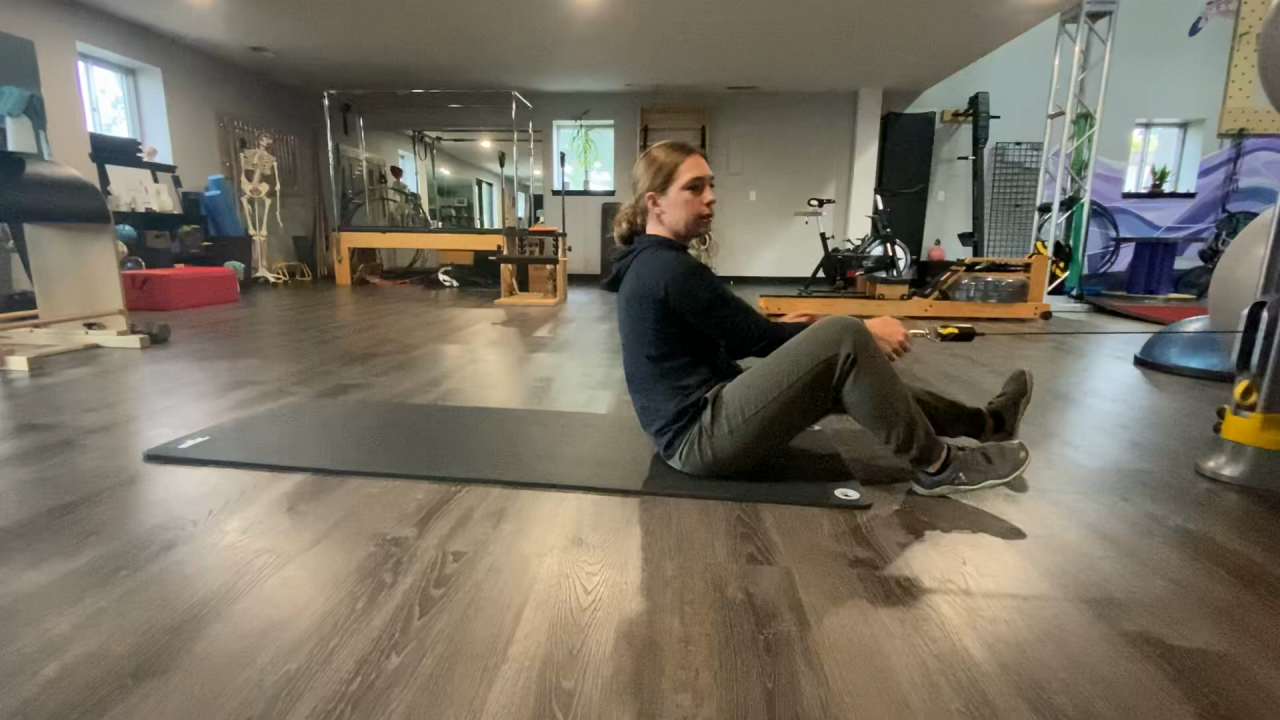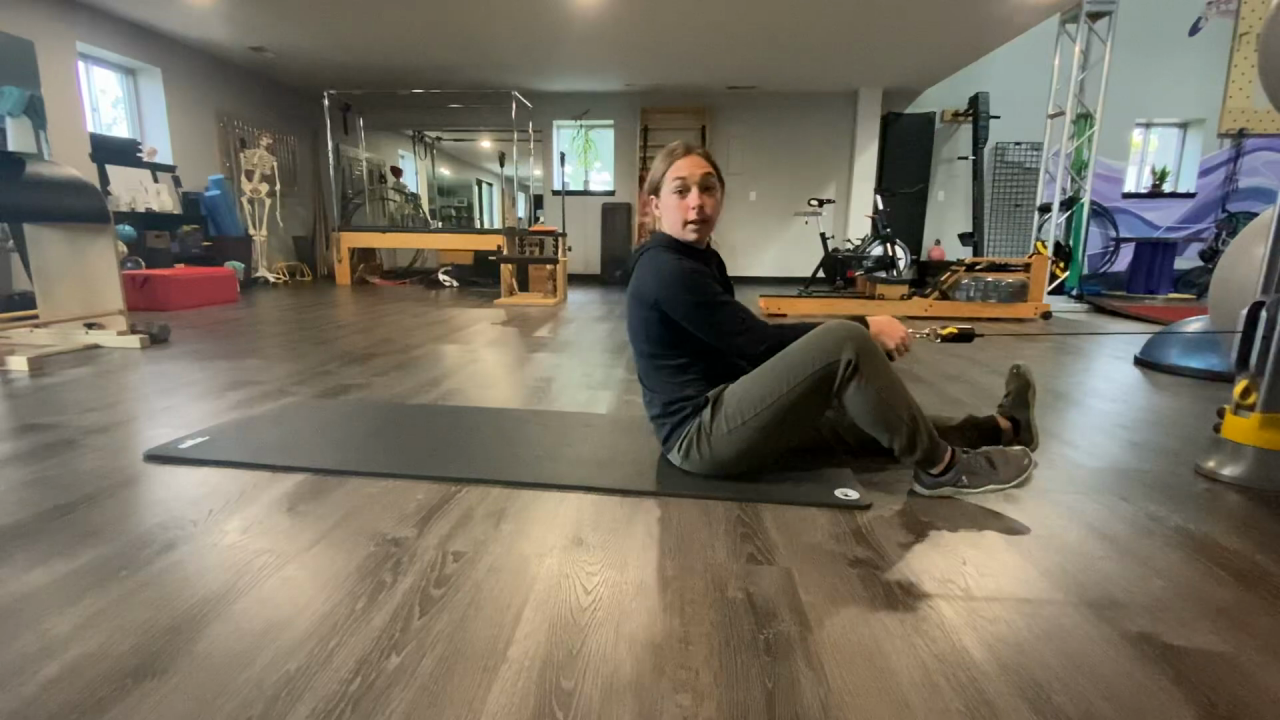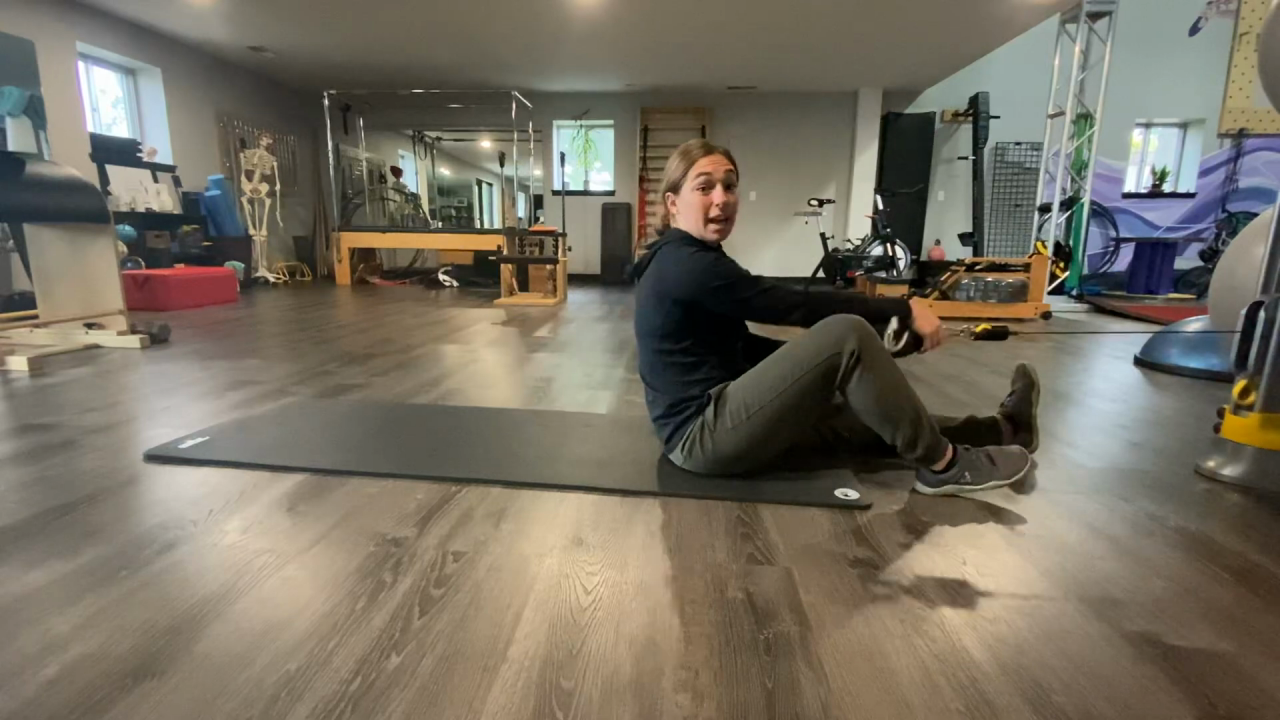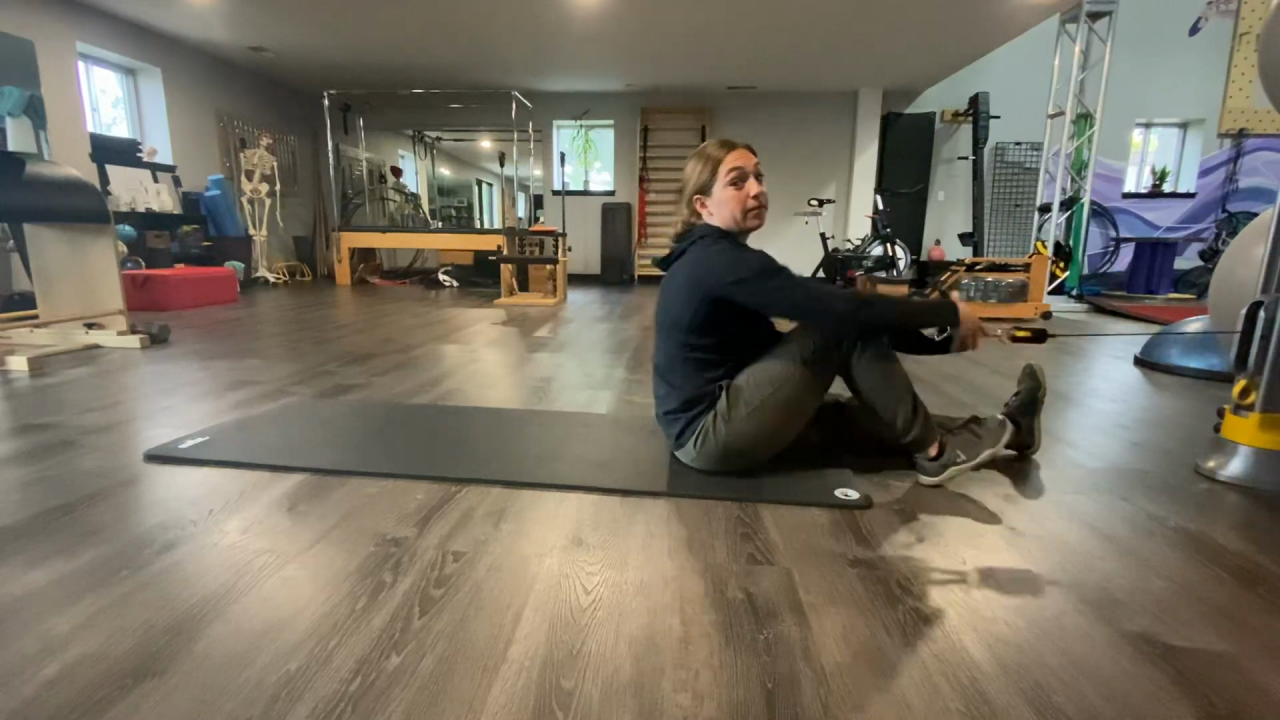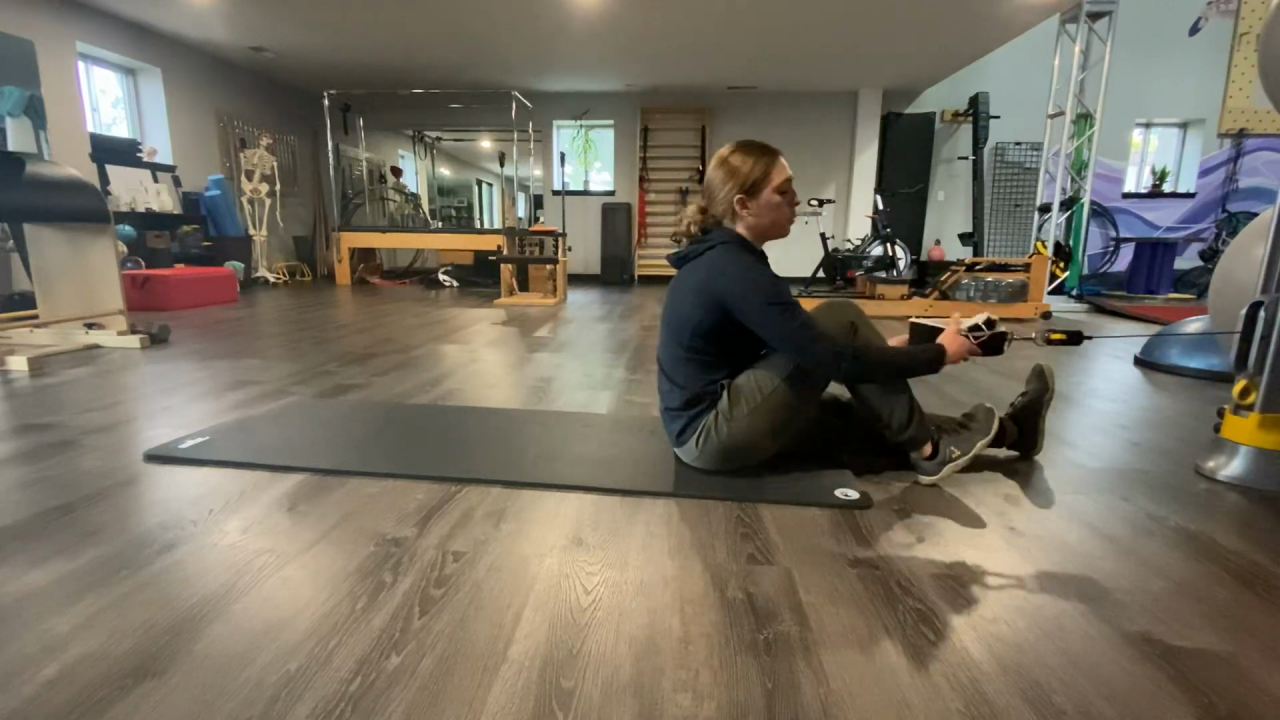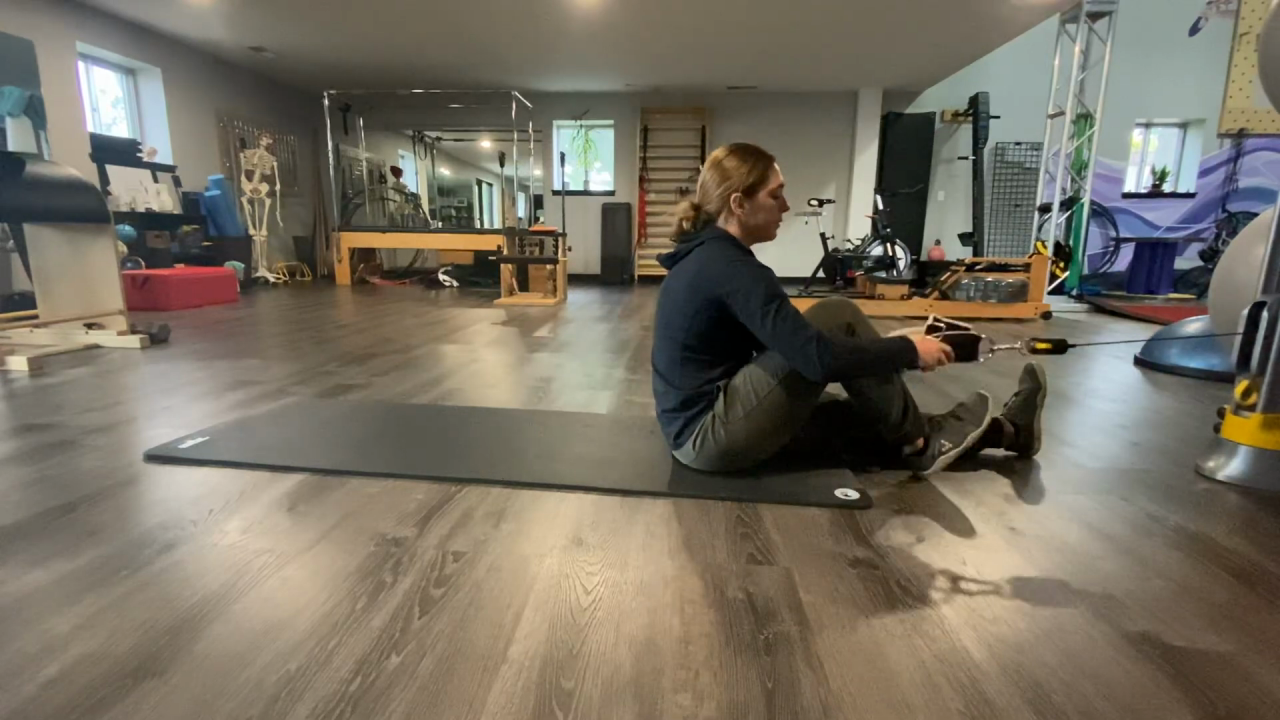
dt=0.4s
person 1, frame 1
left shoulder: (654, 263)
right shoulder: (670, 270)
right elbow: (761, 337)
left wrist: (787, 330)
right wrist: (866, 333)
left hip: (704, 421)
right hip: (701, 441)
left knee: (843, 384)
right knee: (843, 338)
left ankle: (987, 421)
right ankle: (937, 464)
person 1, frame 2
left shoulder: (702, 259)
right shoulder: (668, 273)
left elbow: (739, 345)
right elbow: (758, 339)
right wrist: (865, 328)
left hip: (717, 417)
right hip: (699, 437)
right knee: (845, 342)
left ankle: (1001, 428)
right ankle: (940, 467)
person 1, frame 3
left shoulder: (689, 259)
right shoulder: (692, 267)
left elbow: (739, 345)
right elbow: (797, 305)
left wrist: (813, 359)
right wrist: (902, 311)
left hip: (713, 417)
right hip: (702, 436)
right knee: (846, 334)
left ankle: (998, 429)
right ankle: (942, 464)
person 1, frame 4
left shoulder: (707, 254)
right shoulder: (726, 261)
left elbow: (769, 343)
right elbow: (837, 307)
right wrist: (945, 310)
left hip: (711, 422)
right hip: (713, 436)
left knee: (862, 414)
right knee: (840, 323)
left ankle: (1007, 429)
right ankle: (933, 450)
person 1, frame 5
left shoulder: (718, 255)
right shoulder: (739, 273)
left elbow: (797, 343)
right elbow: (834, 359)
left wrist: (880, 348)
right wrist: (937, 354)
left hip: (706, 422)
right hip: (713, 435)
left knee: (866, 413)
right knee: (841, 318)
left ankle: (1007, 430)
right ankle: (929, 449)
person 1, frame 6
left shoulder: (706, 254)
right shoulder: (730, 267)
left elbow: (790, 342)
right elbow: (816, 358)
left wrist: (890, 354)
right wrist: (908, 351)
left hip: (702, 424)
right hip: (711, 436)
left knee: (863, 413)
right knee: (837, 317)
left ankle: (1004, 431)
right ankle: (920, 443)
